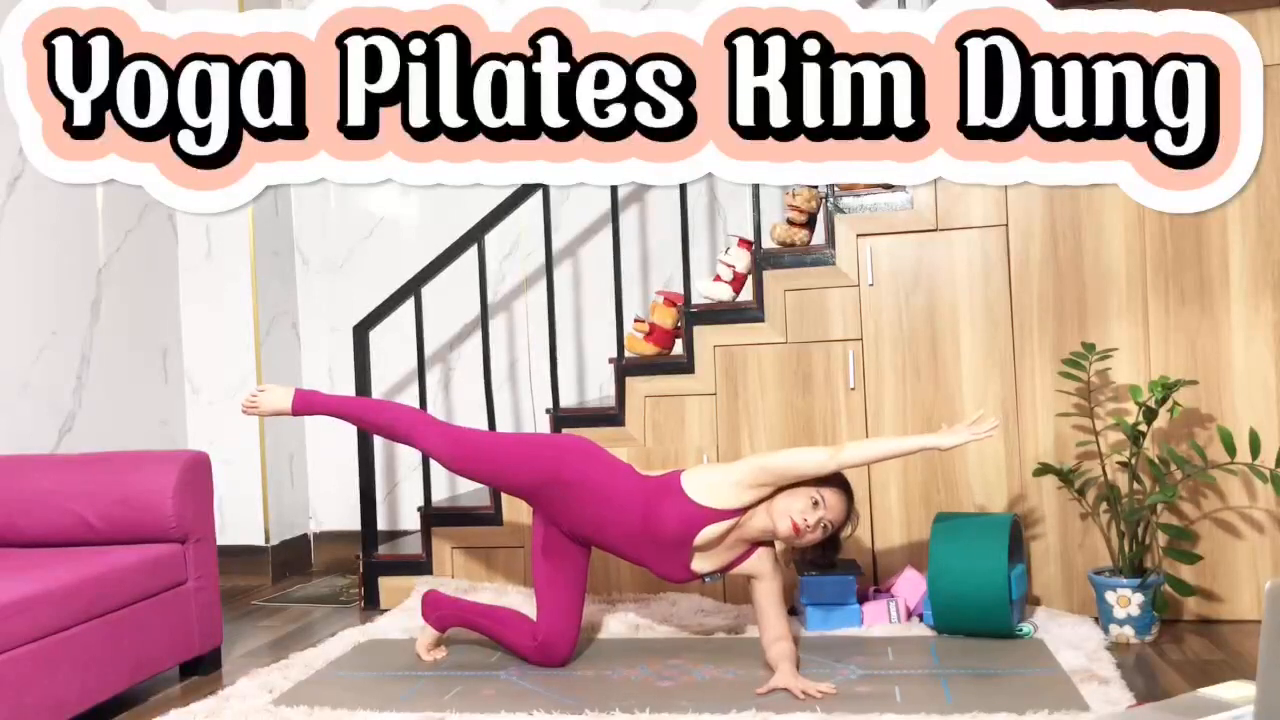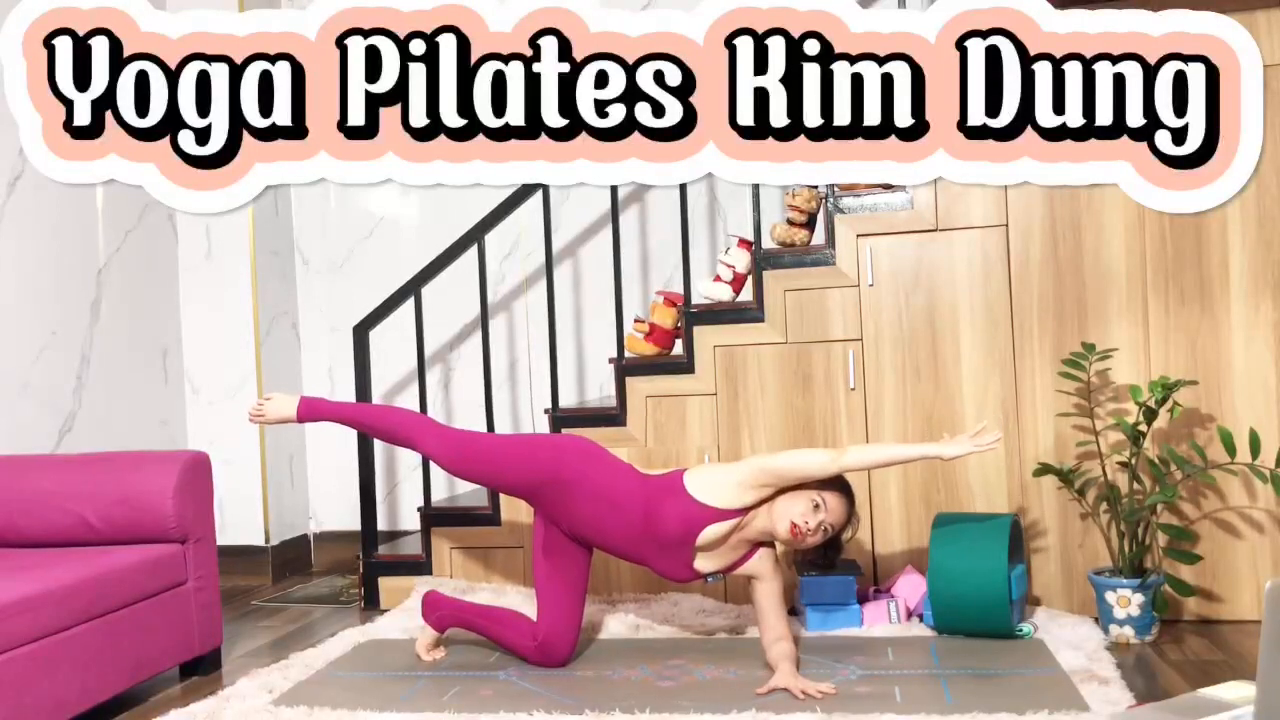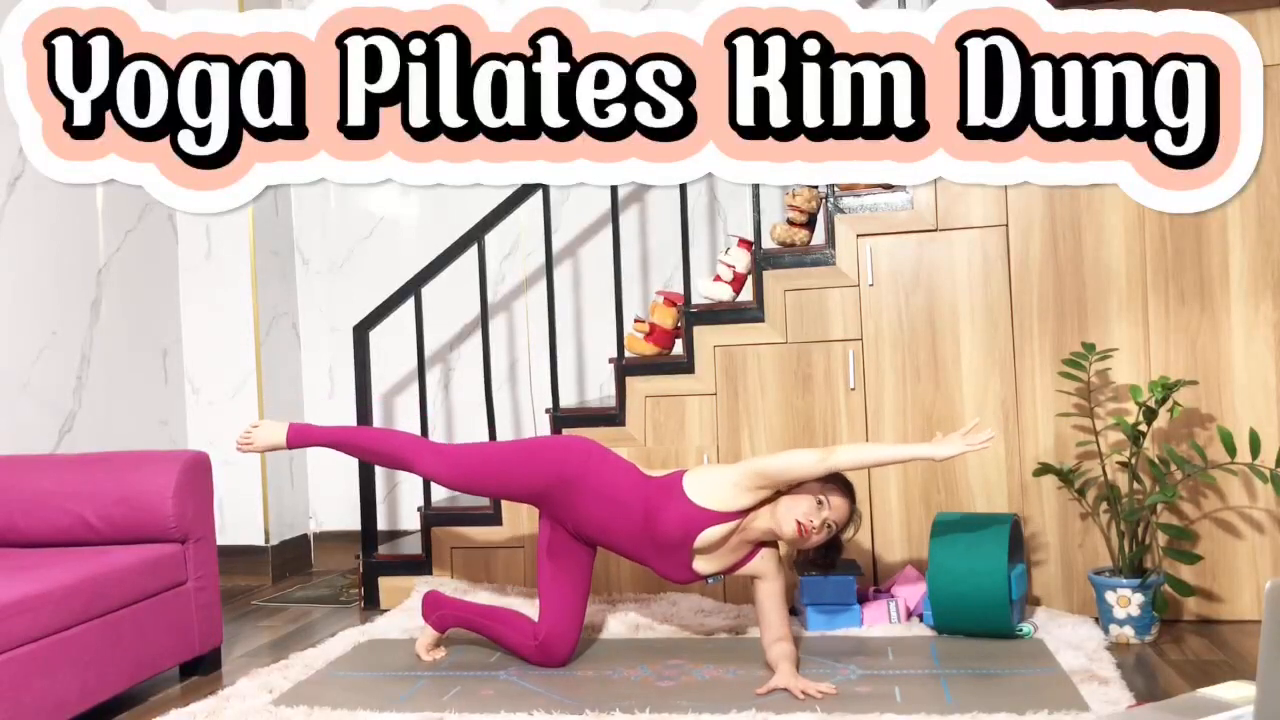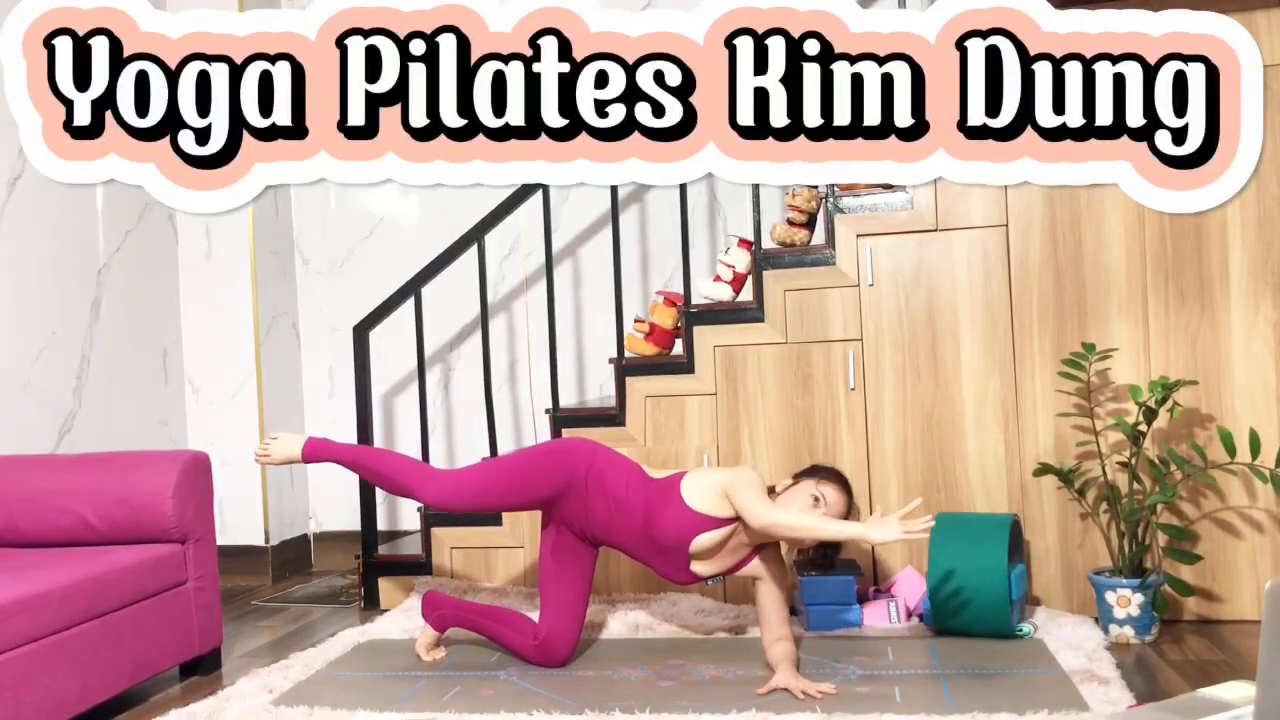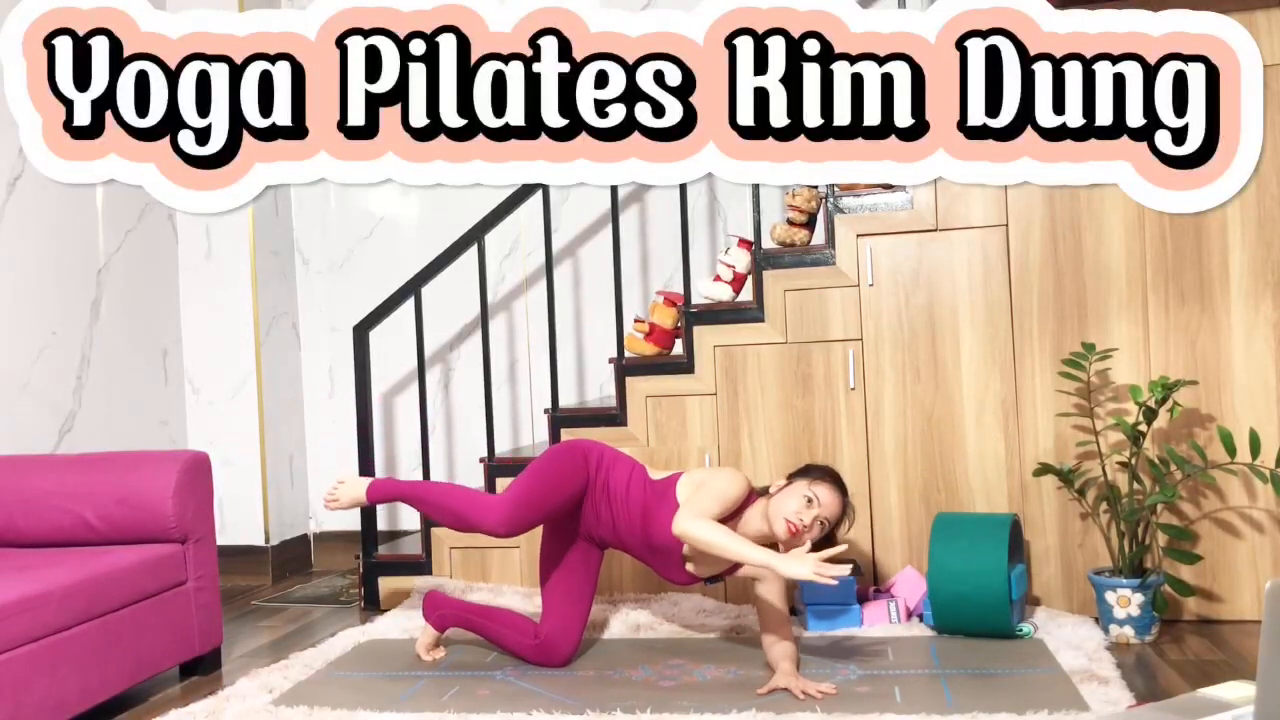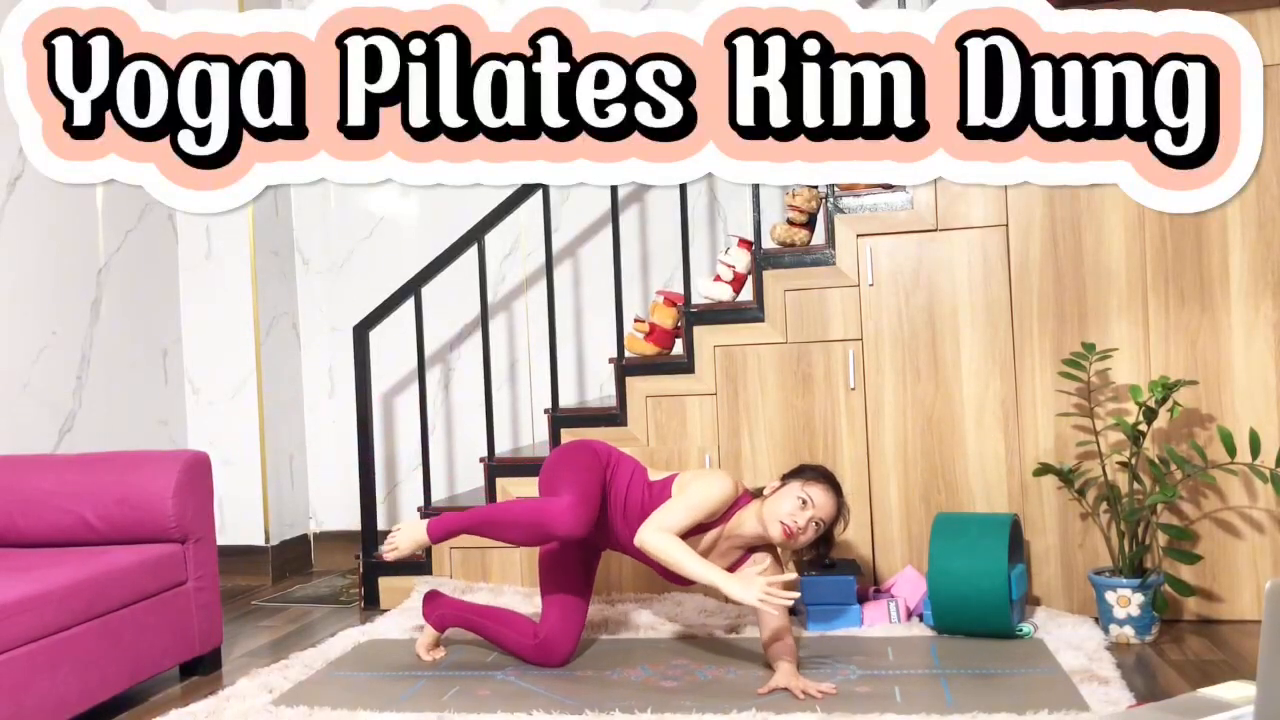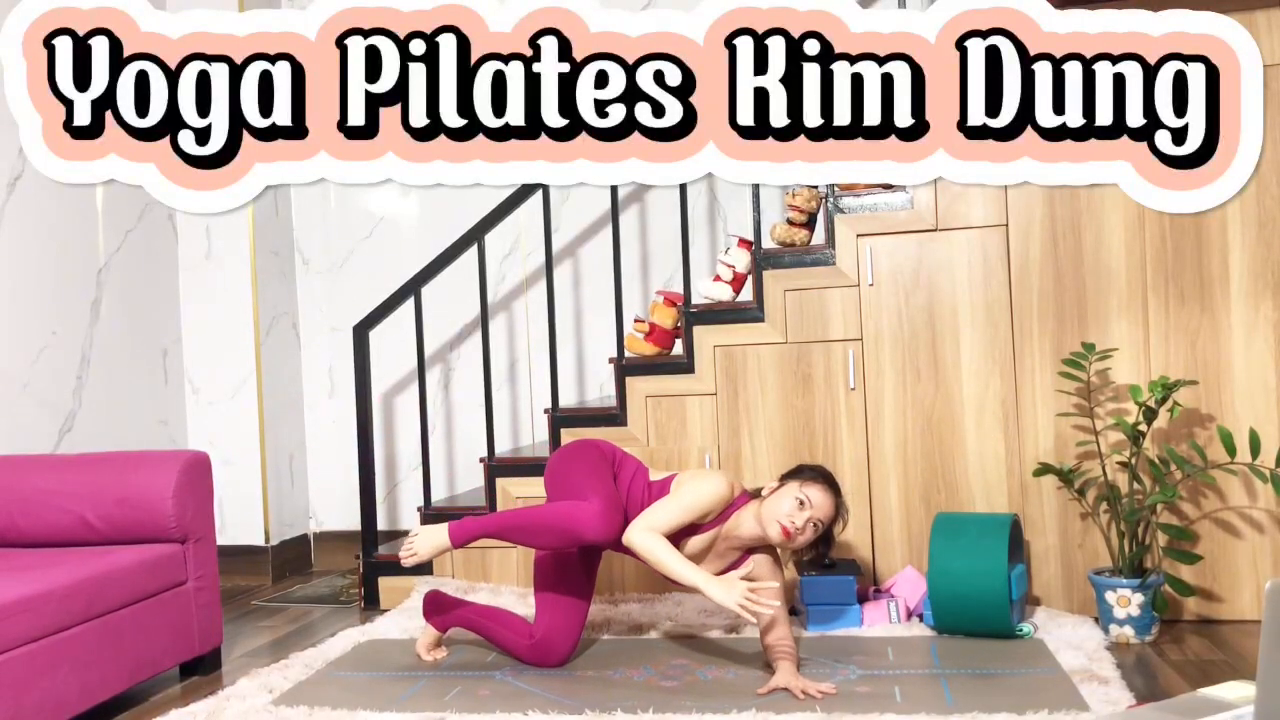
dt=0.7s
person 1, frame 1
left shoulder: (758, 565)
right shoulder: (747, 482)
left elbow: (776, 631)
right elbow: (836, 453)
left wrist: (787, 672)
right wrist: (933, 438)
left hip: (571, 530)
right hip: (567, 476)
left knee: (552, 649)
right knee: (439, 440)
left ankle: (443, 609)
right ankle: (306, 402)
person 1, frame 2
left shoulder: (760, 565)
right shoulder: (748, 483)
left elbow: (775, 633)
right elbow: (838, 458)
left wrist: (786, 670)
right wrist: (935, 449)
left hip: (573, 531)
right hip: (565, 474)
left knee: (551, 649)
right knee: (438, 443)
left ankle: (443, 610)
right ankle: (309, 408)
person 1, frame 3
left shoulder: (762, 563)
right shoulder: (747, 482)
left elbow: (777, 632)
right elbow: (830, 456)
left wrist: (786, 671)
right wrist: (926, 449)
left hip: (575, 529)
right hip: (569, 474)
left knee: (552, 648)
right knee: (436, 463)
left ankle: (442, 611)
right ankle: (297, 434)
person 1, frame 4
left shoulder: (763, 563)
right shoulder: (740, 484)
left elbow: (778, 633)
right elbow: (764, 515)
left wrist: (786, 671)
right wrist: (868, 531)
left hip: (582, 530)
right hip: (576, 475)
left knee: (550, 649)
right knee: (440, 490)
left ankle: (442, 610)
right ankle: (315, 448)
person 1, frame 5
left shoulder: (762, 564)
right shoulder: (733, 485)
left elbow: (777, 633)
right elbow: (684, 524)
left wrist: (787, 669)
right wrist: (776, 560)
left hip: (588, 534)
right hip: (584, 472)
left knee: (551, 650)
right knee: (501, 517)
left ankle: (443, 609)
right ankle: (378, 489)
person 1, frame 6
left shoulder: (763, 563)
right shoulder: (722, 489)
left elbow: (777, 633)
right elbow: (650, 535)
left wrist: (786, 668)
right wrist: (726, 583)
left hip: (594, 534)
left knee: (551, 650)
right knee: (572, 521)
left ankle: (443, 610)
right ankle: (435, 528)
person 1, frame 7
left shoulder: (762, 568)
right shoulder: (718, 490)
left elbow: (776, 634)
right elbow: (637, 533)
left wrist: (786, 668)
right wrist: (711, 585)
left hip: (586, 532)
left knee: (549, 652)
right knee: (602, 523)
left ankle: (444, 610)
right ankle: (455, 532)
